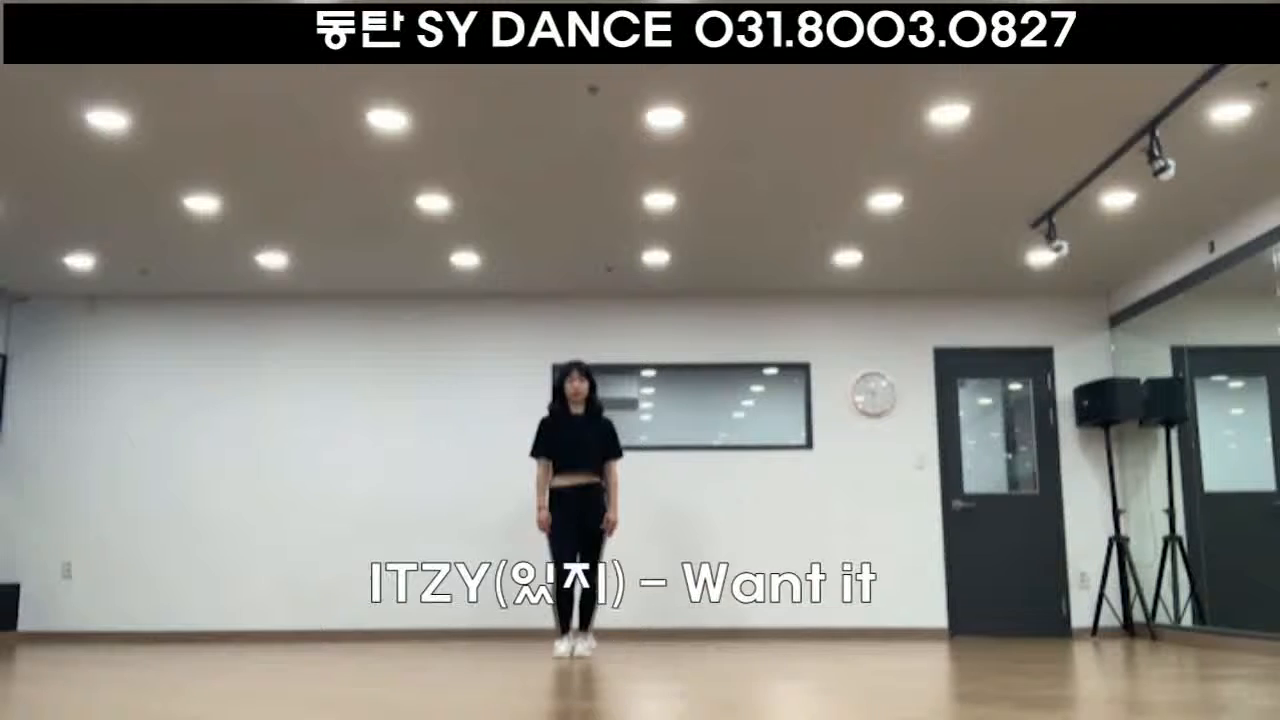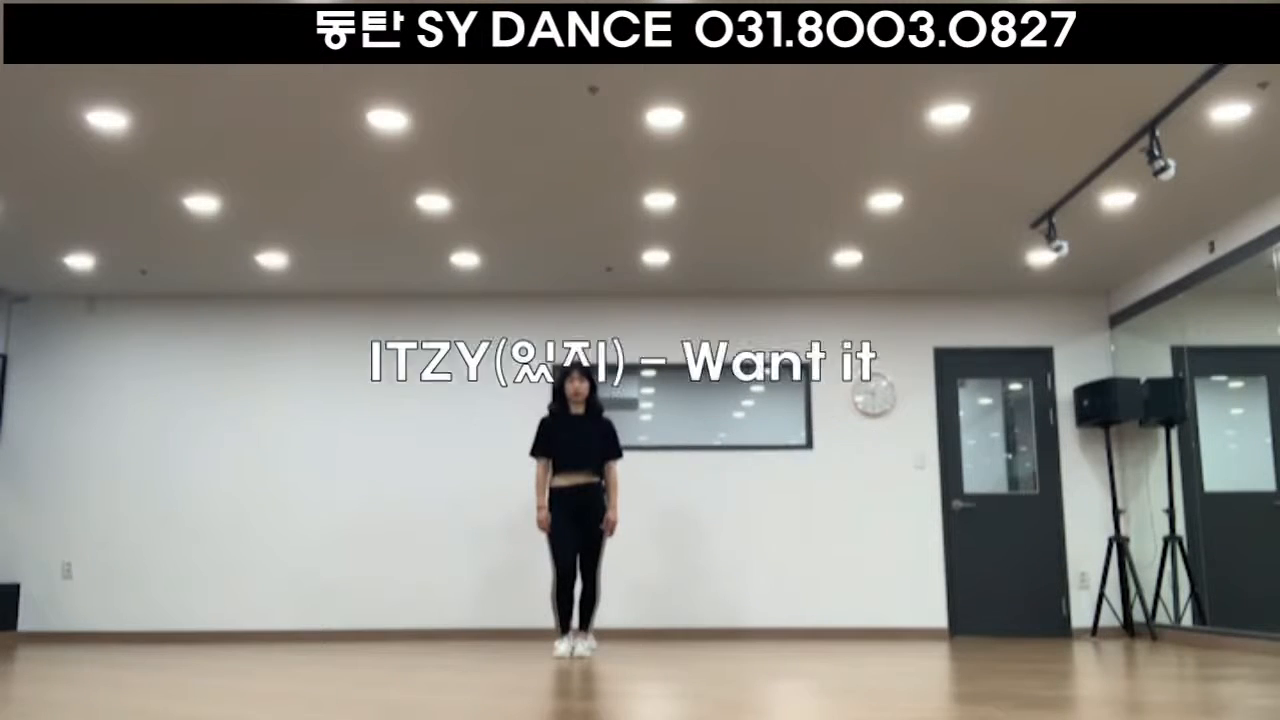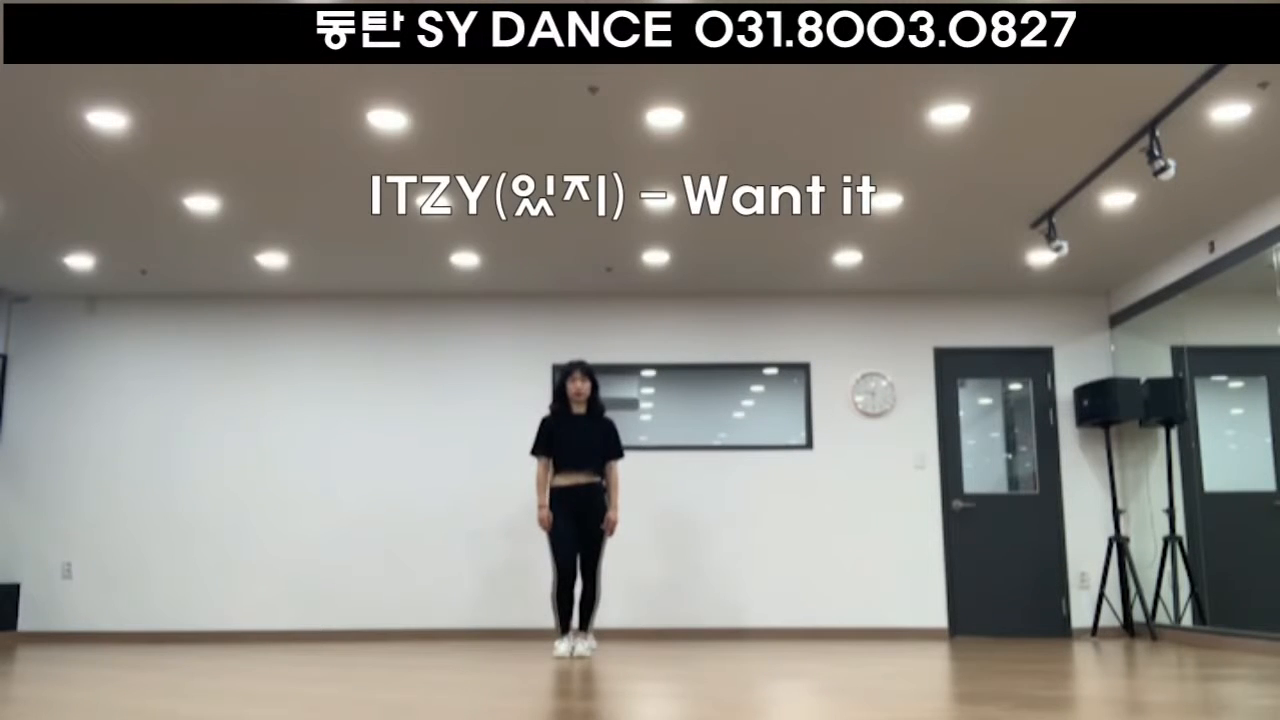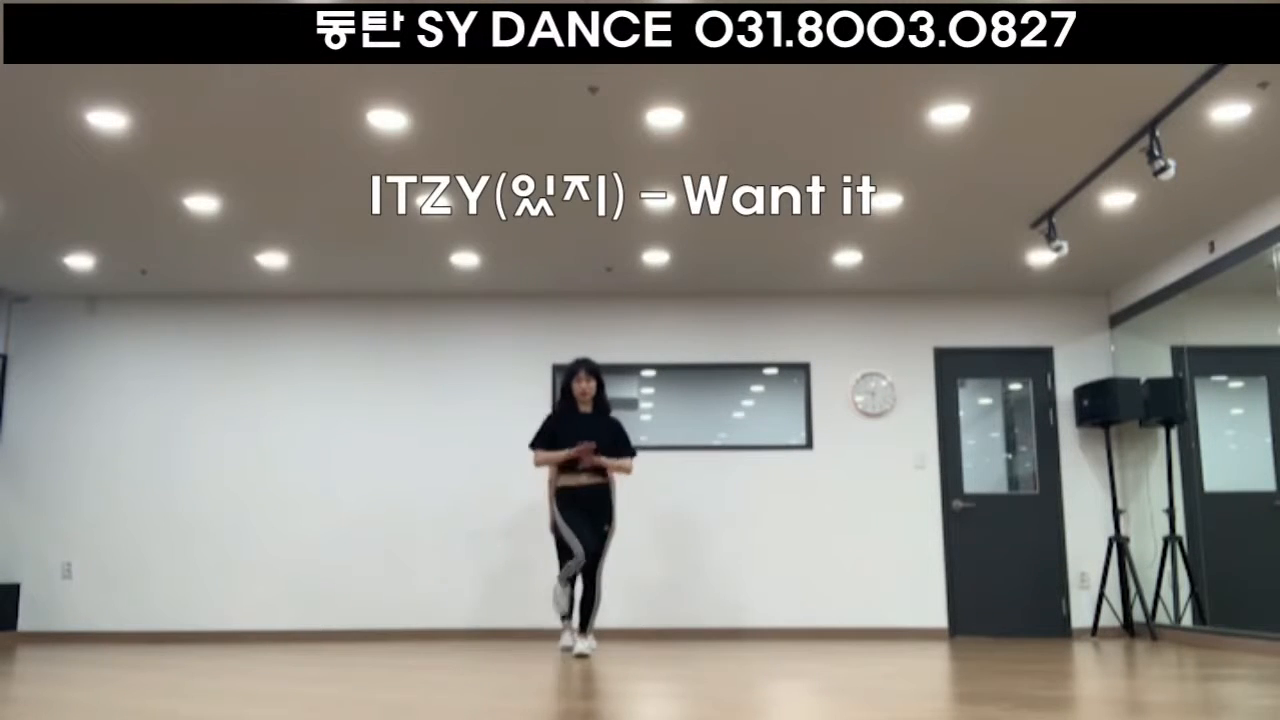
dt=0.4s
person 1, frame 1
left shoulder: (602, 425)
right shoulder: (550, 424)
left elbow: (611, 470)
right elbow: (543, 468)
left wrist: (613, 508)
right wrist: (541, 507)
left hip: (592, 501)
right hip: (561, 501)
left knee: (589, 571)
right knee: (563, 571)
left ankle: (584, 634)
right ankle: (564, 635)
person 1, frame 2
left shoulder: (603, 424)
right shoulder: (549, 423)
left elbow: (610, 469)
right elbow: (542, 468)
left wrist: (613, 508)
right wrist: (541, 506)
left hip: (592, 501)
right hip: (561, 501)
left knee: (590, 571)
right knee: (564, 571)
left ankle: (584, 634)
right ankle: (564, 635)
person 1, frame 3
left shoulder: (604, 425)
right shoulder: (551, 423)
left elbow: (611, 469)
right elbow: (543, 466)
left wrist: (614, 508)
right wrist: (542, 505)
left hip: (593, 500)
right hip: (562, 501)
left knee: (590, 571)
right knee: (564, 571)
left ankle: (584, 634)
right ankle: (564, 635)
person 1, frame 4
left shoulder: (610, 424)
right shoulder: (557, 420)
left elbow: (627, 465)
right elbow: (539, 458)
left wrist: (599, 460)
right wrist: (572, 453)
left hip: (599, 502)
right hip: (567, 500)
left knee: (593, 572)
right knee: (582, 551)
left ankle: (585, 634)
right ankle: (563, 586)
